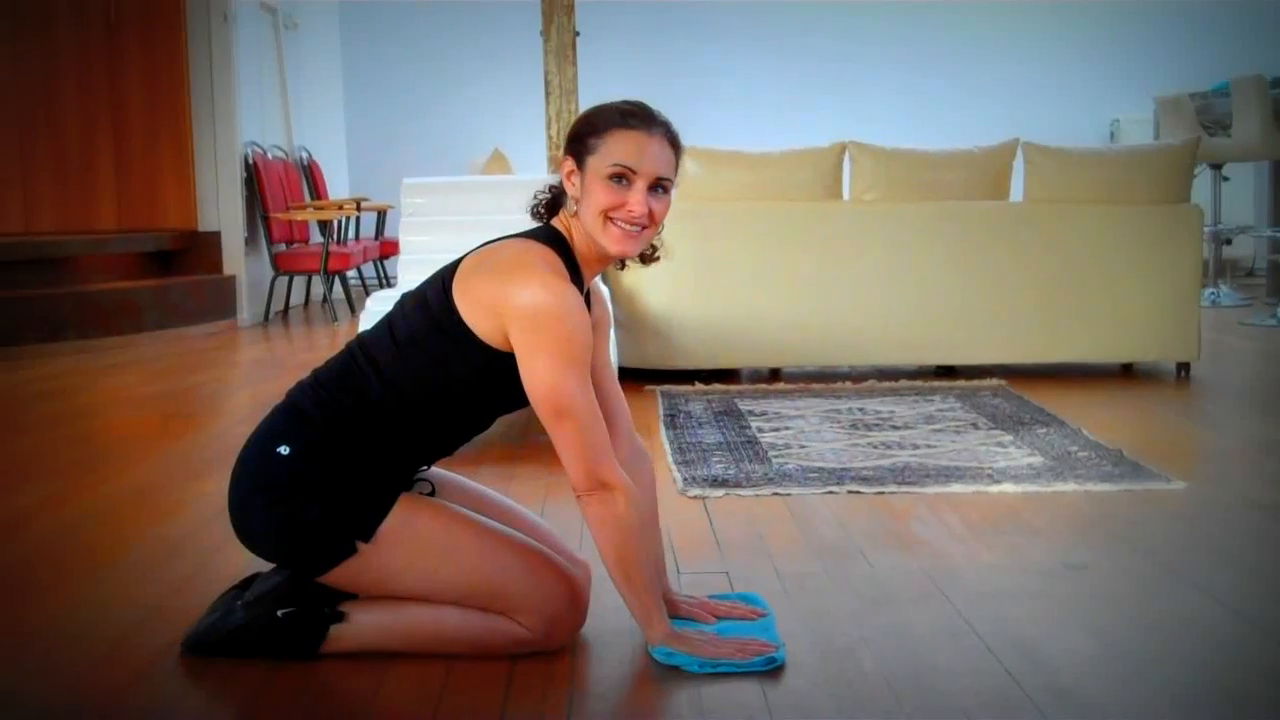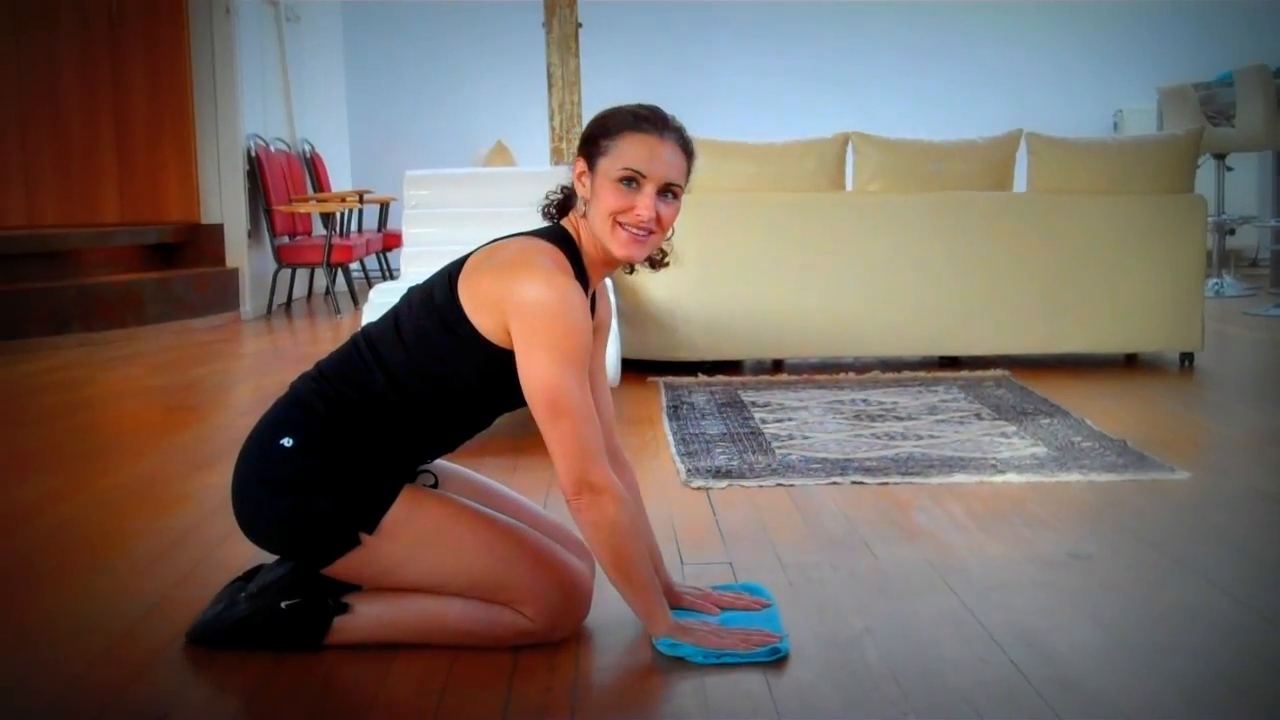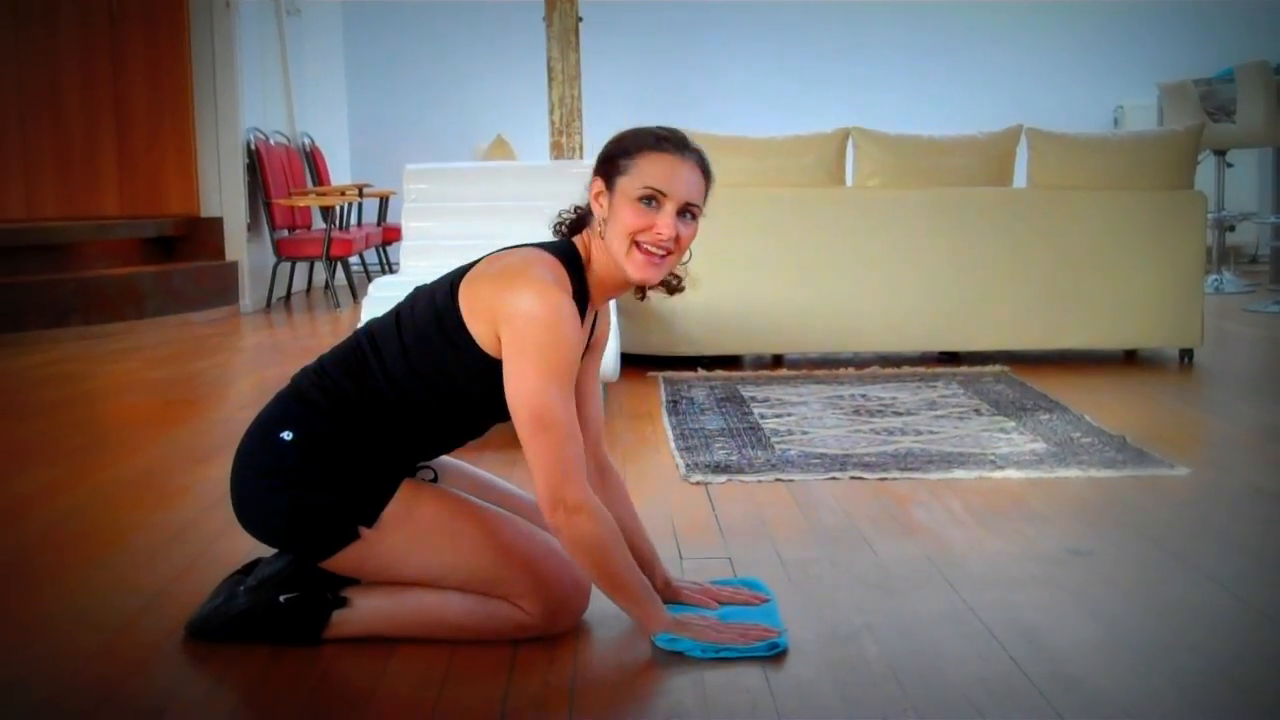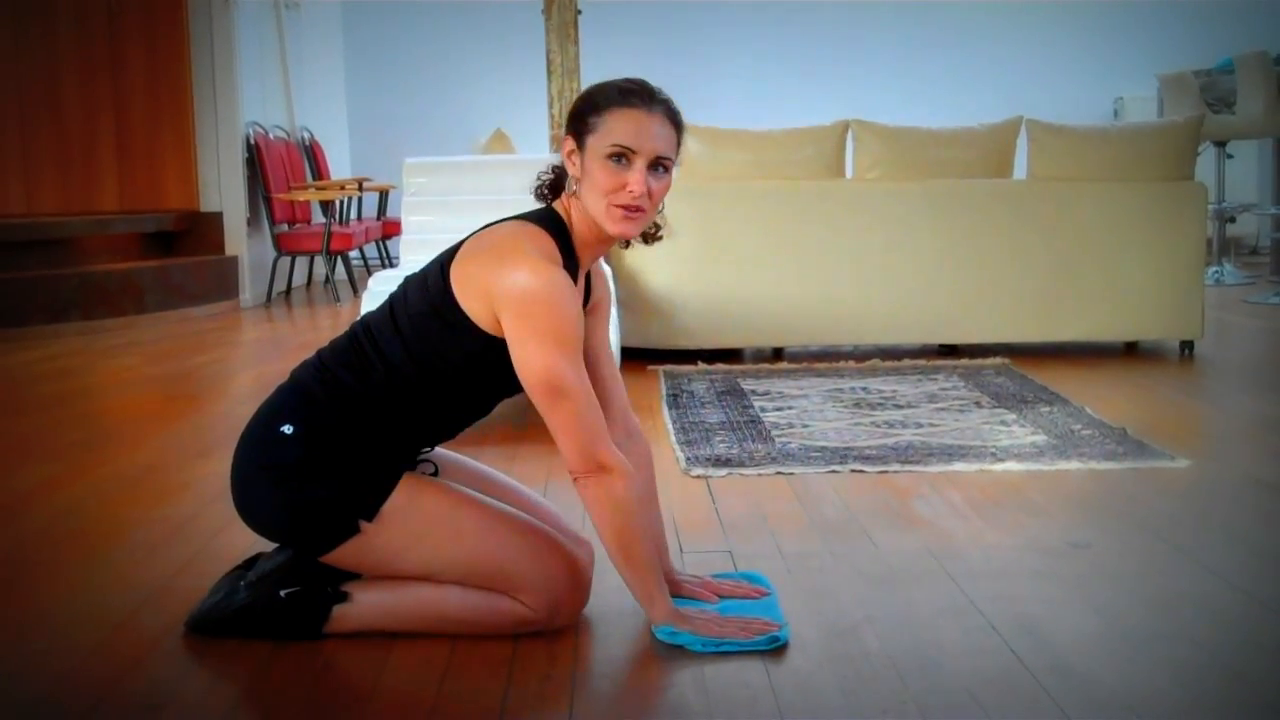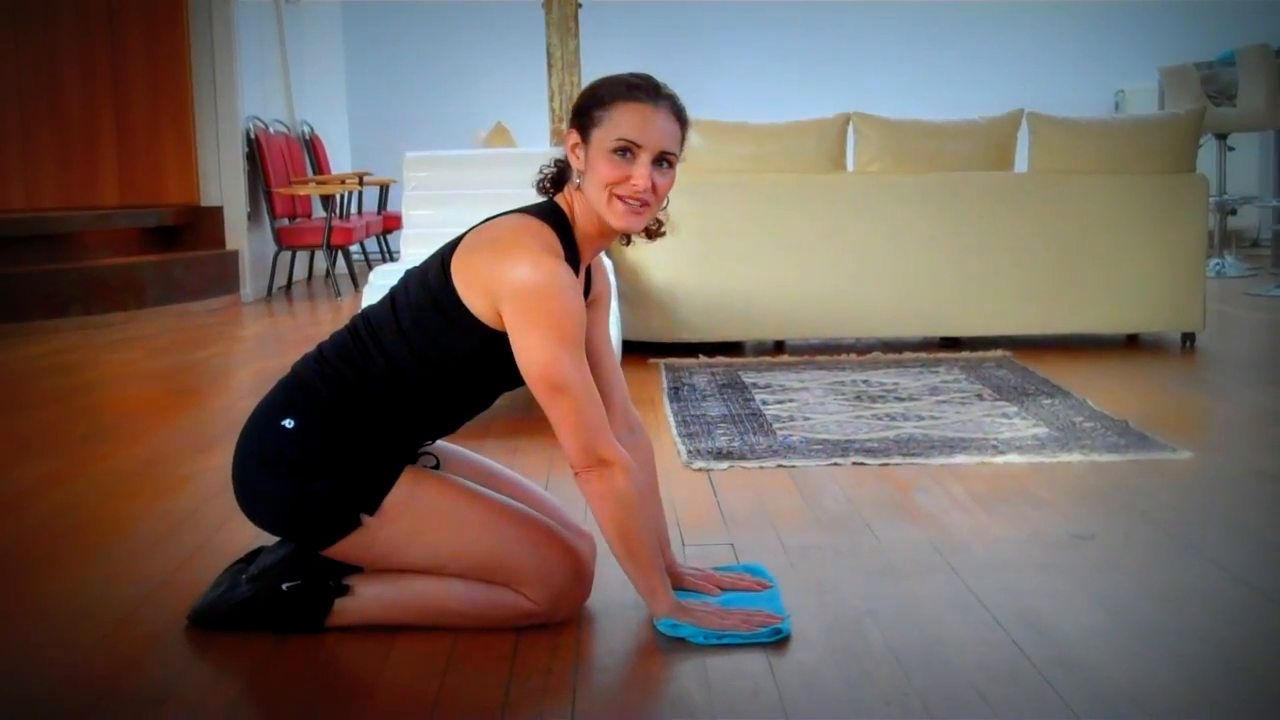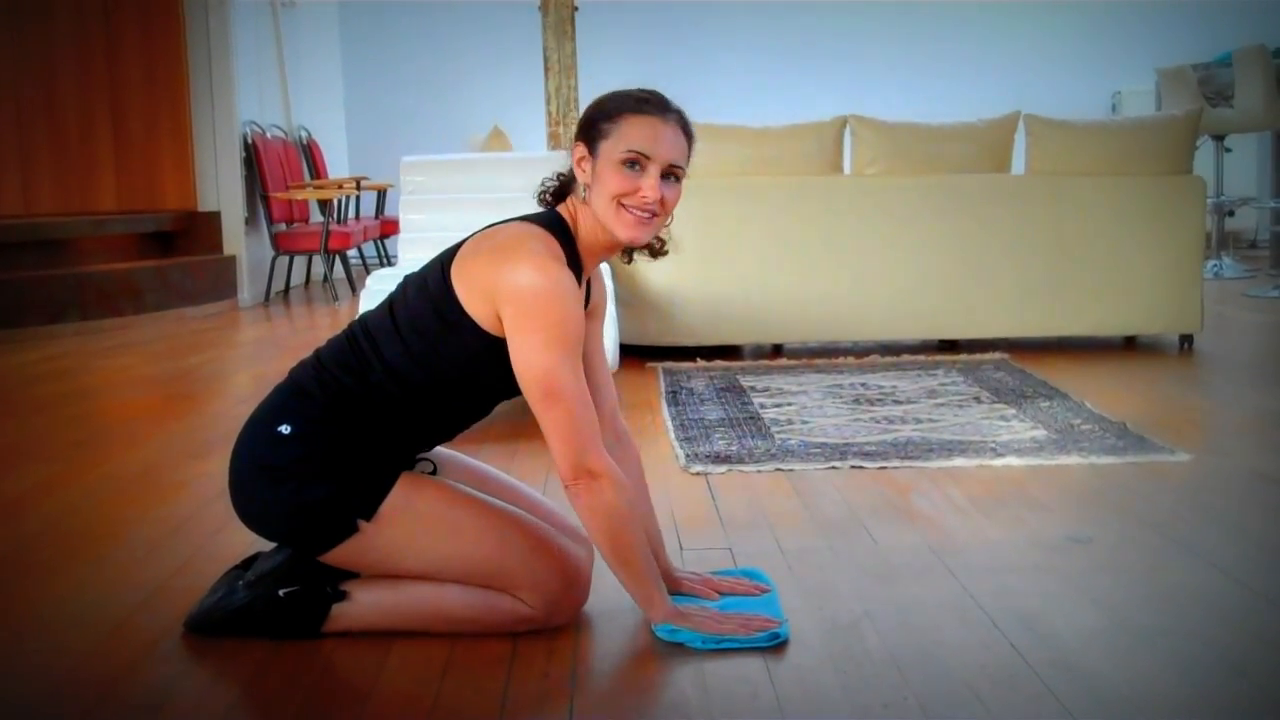
dt=0.7s
person 1, frame 1
left shoulder: (584, 296)
right shoulder: (540, 284)
left elbow: (626, 454)
right elbow: (600, 483)
left wrist: (663, 594)
right wrist: (660, 629)
left hip: (371, 473)
right hip: (304, 486)
left knee: (562, 576)
right knee: (555, 608)
left ankle: (328, 581)
right ankle: (300, 621)
person 1, frame 2
left shoulder: (588, 290)
right shoulder: (544, 282)
left elbow: (607, 457)
right elbow: (589, 487)
left wrist: (663, 585)
right wrist: (661, 621)
left hip: (376, 464)
right hip: (306, 475)
left knee: (571, 563)
right knee: (558, 600)
left ankle: (332, 575)
right ankle: (306, 611)
person 1, frame 3
left shoulder: (591, 305)
right shoulder: (540, 294)
left elbow: (592, 466)
right elbow: (567, 502)
left wrist: (661, 581)
right wrist: (657, 618)
left hip: (374, 460)
right hip: (303, 469)
left knee: (561, 557)
right knee: (557, 595)
left ankle: (331, 568)
right ankle: (304, 605)
person 1, frame 4
left shoulder: (585, 276)
right shoulder: (532, 268)
left elbow: (622, 435)
right elbow: (597, 466)
left wrist: (666, 573)
right wrist: (662, 608)
left hip: (377, 451)
right hip: (305, 463)
left knee: (566, 554)
right knee: (559, 587)
left ankle: (332, 562)
right ankle: (304, 599)
person 1, frame 5
left shoulder: (585, 267)
right shoulder: (533, 263)
left elbow: (623, 429)
right elbow: (598, 461)
left wrist: (667, 565)
right wrist: (663, 600)
left hip: (378, 446)
right hip: (307, 457)
left knee: (565, 547)
right knee: (560, 580)
left ankle: (334, 553)
right ankle: (305, 593)
person 1, frame 6
left shoulder: (583, 275)
right shoulder: (536, 268)
left elbow: (612, 438)
right elbow: (587, 471)
left wrist: (663, 570)
right wrist: (660, 607)
left hip: (374, 451)
right hip: (303, 462)
left knee: (566, 551)
right knee: (557, 585)
left ankle: (333, 561)
right ankle: (303, 599)
